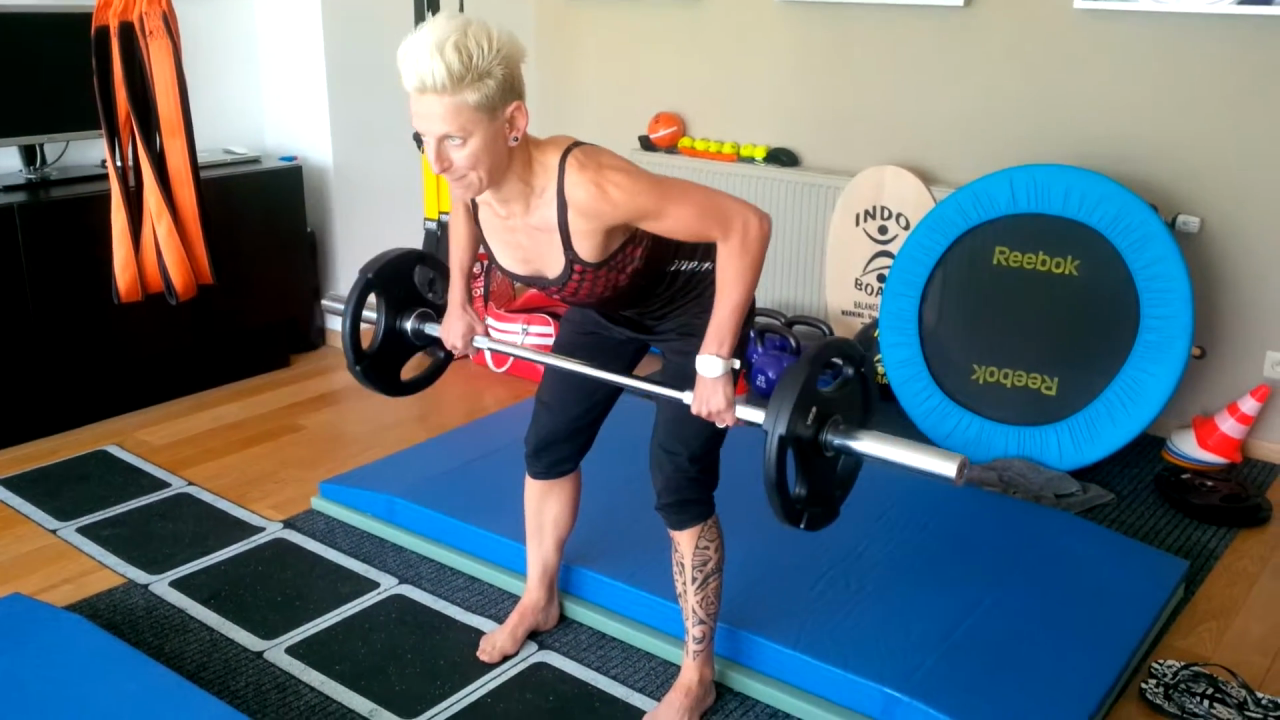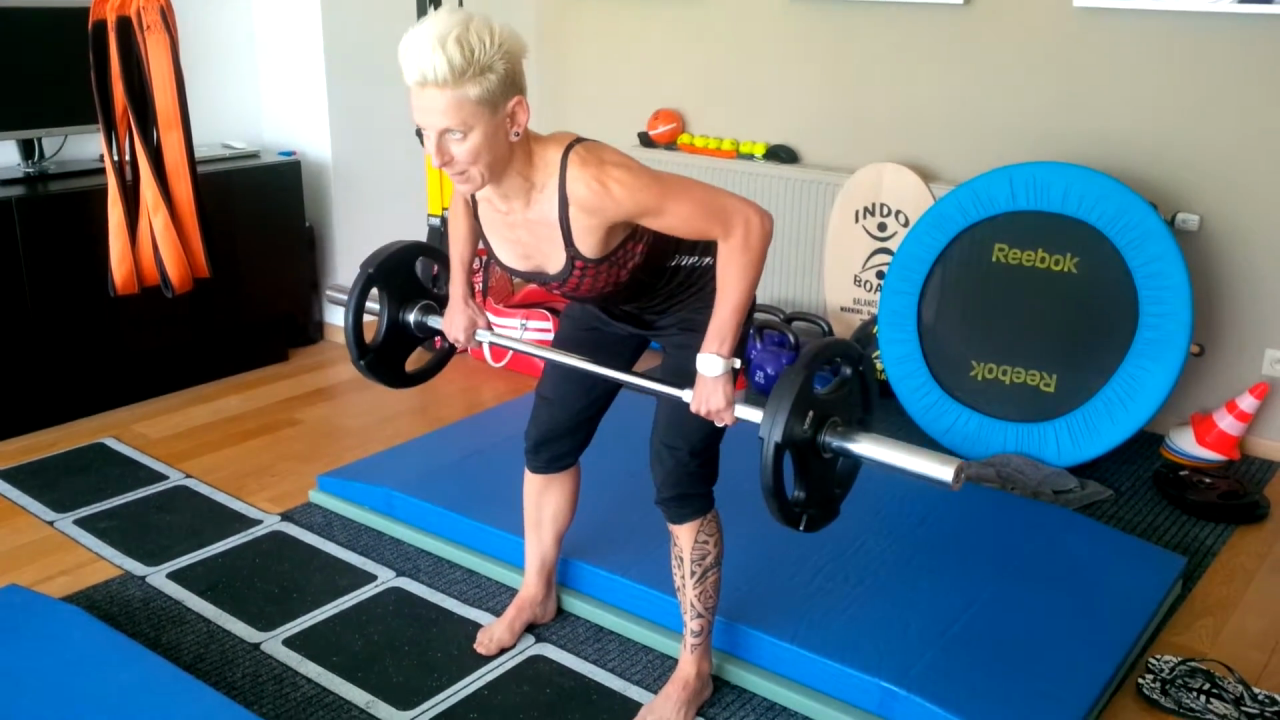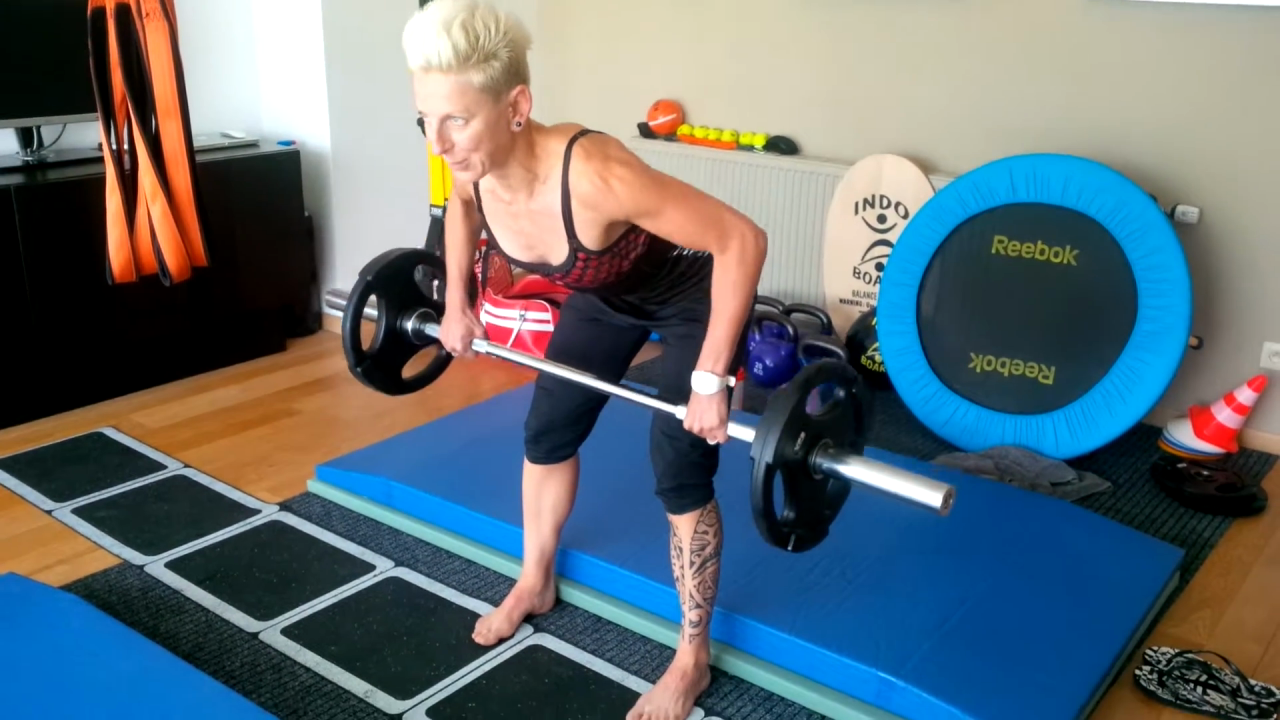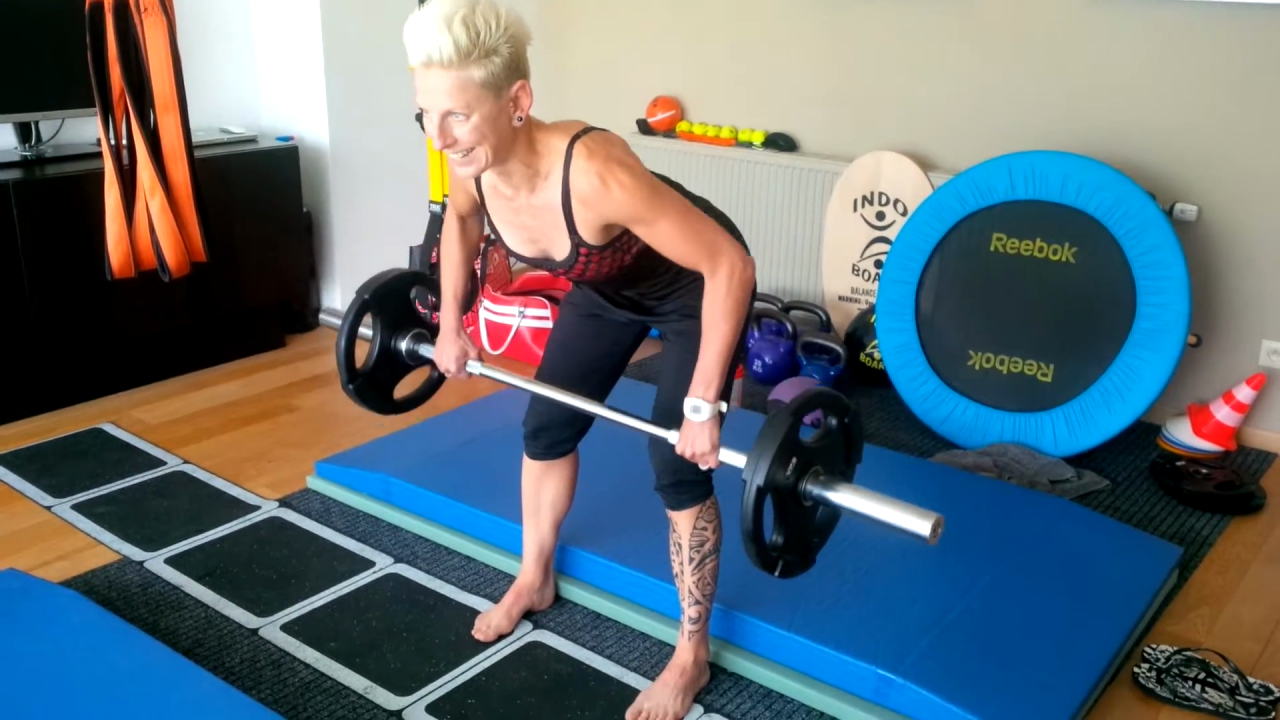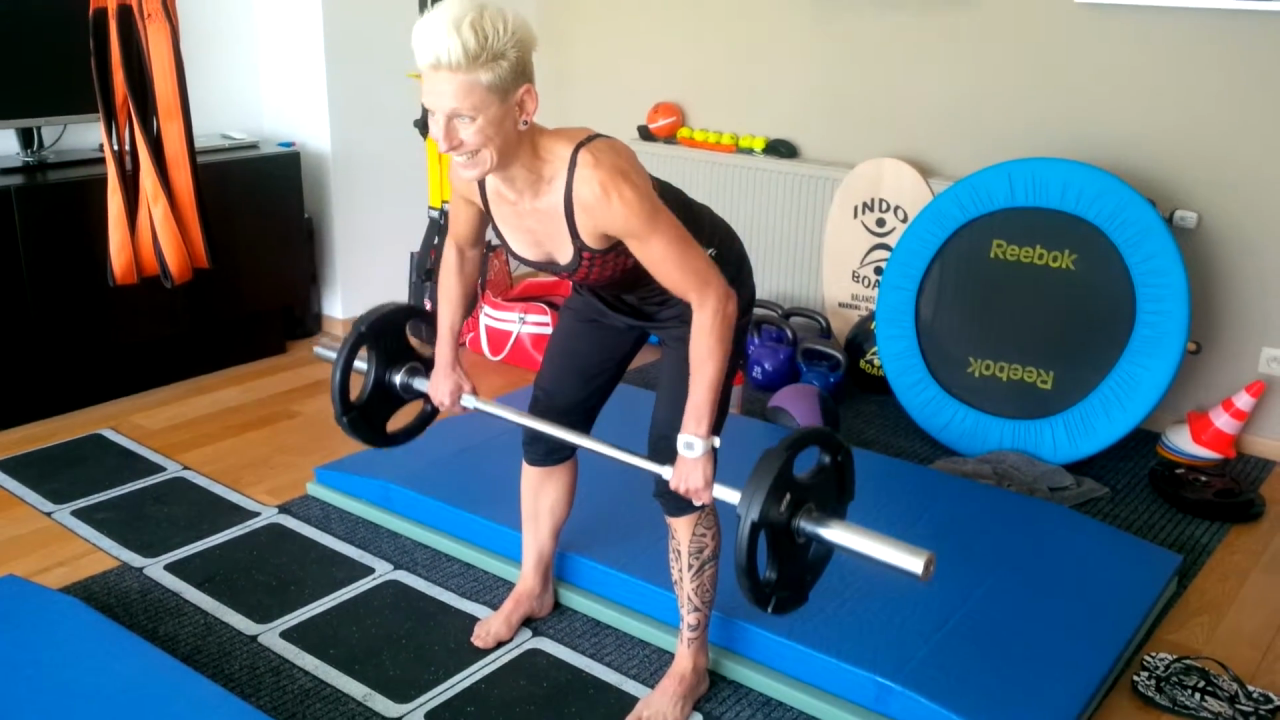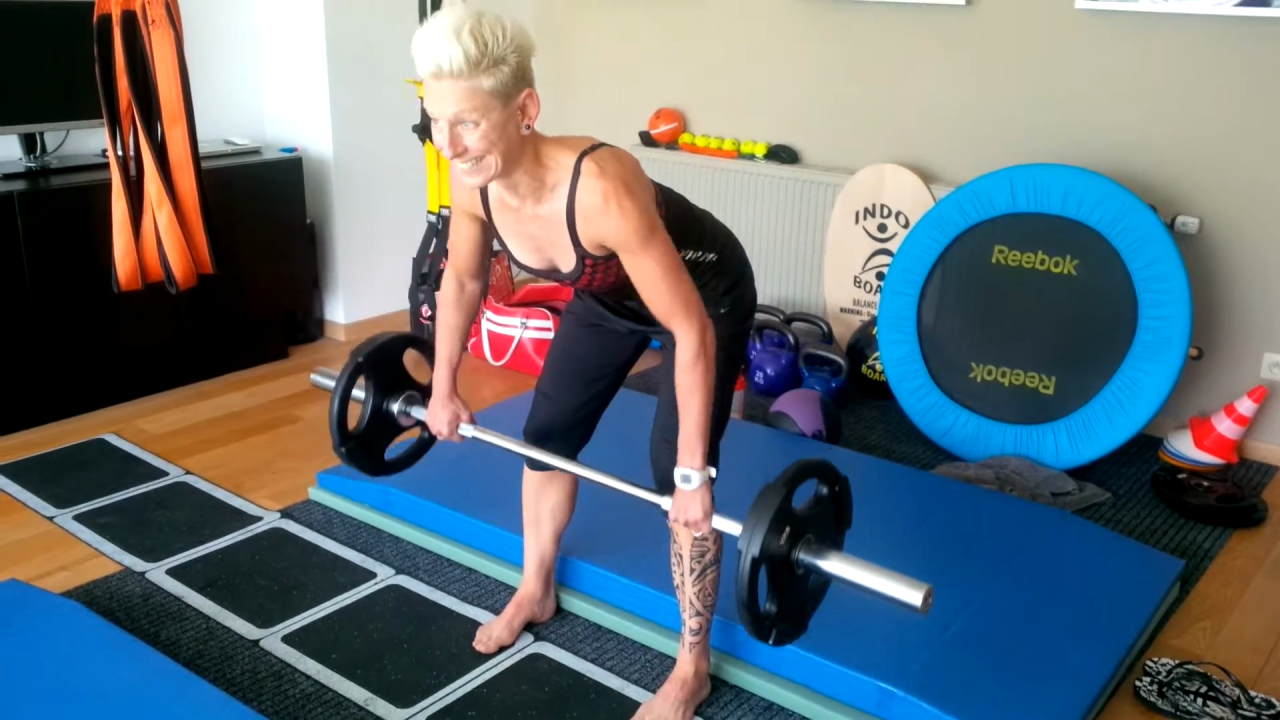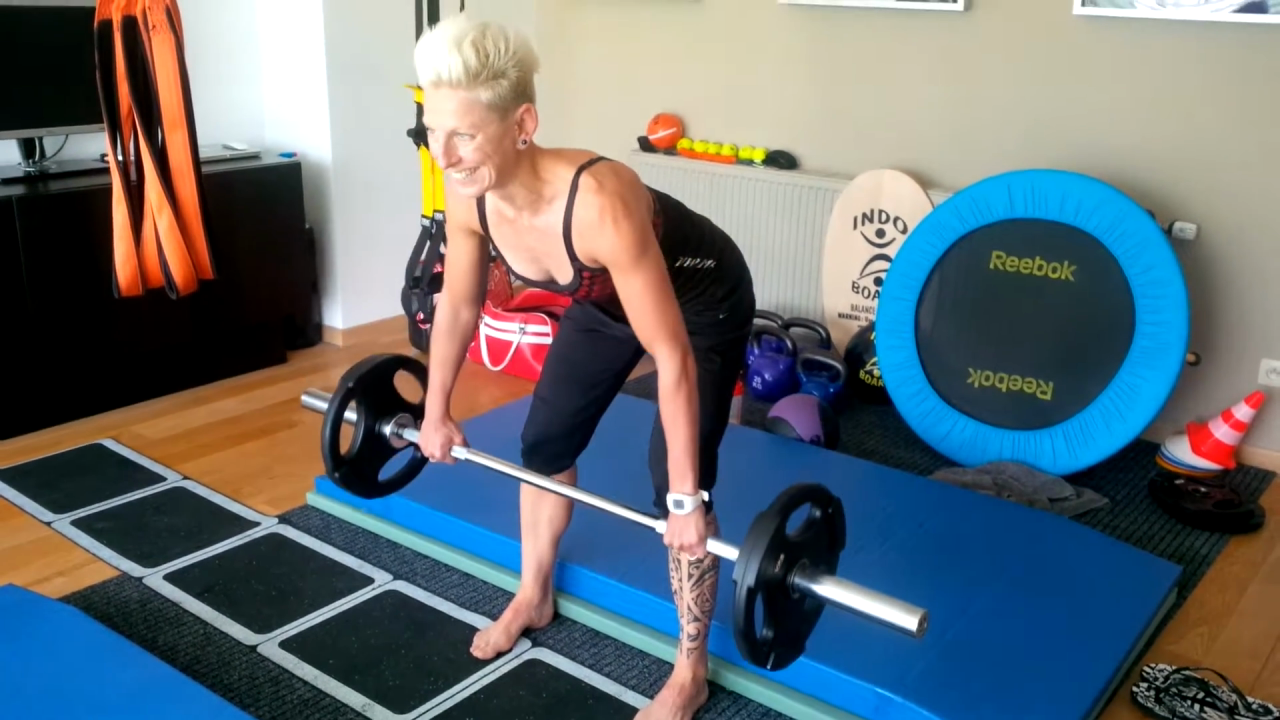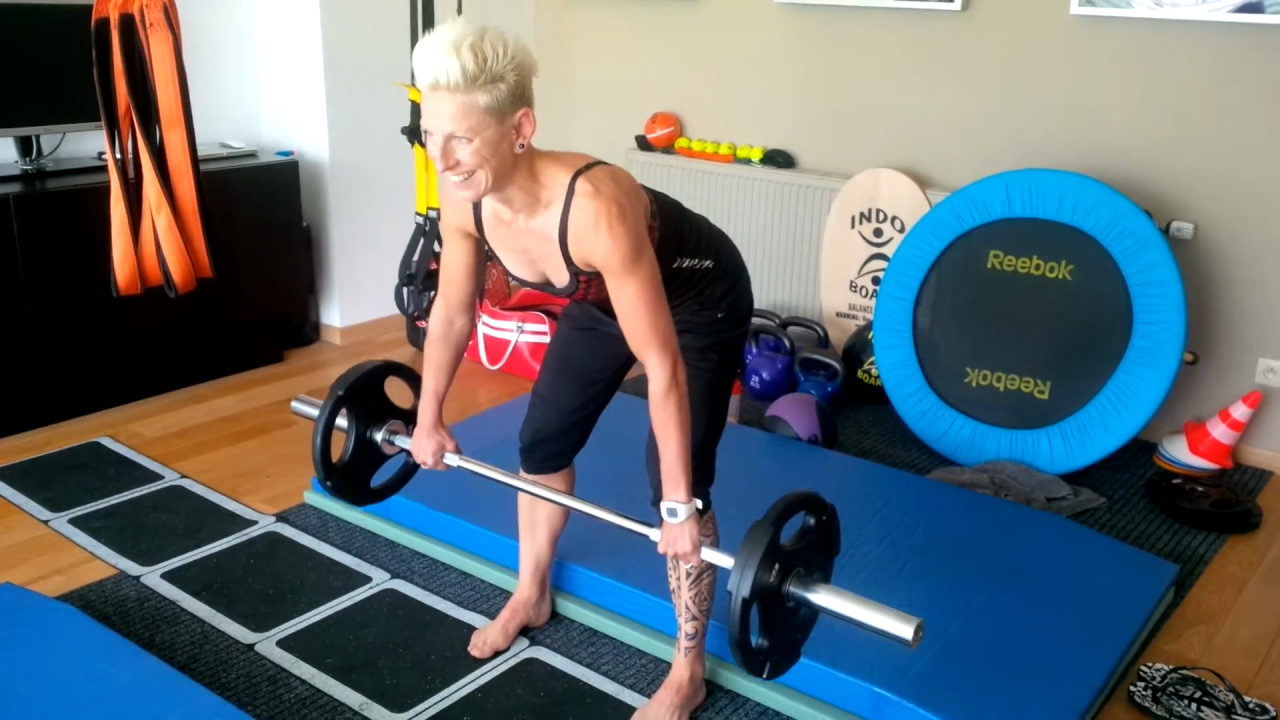
dt=0.2s
person 1, frame 1
left shoulder: (589, 183)
right shoulder: (470, 176)
left elbow: (746, 225)
left wrist: (715, 364)
right wrist: (458, 300)
left hip: (692, 301)
right hip: (605, 305)
left knee: (678, 484)
right knee: (547, 446)
right ankle: (539, 600)
person 1, frame 2
left shoulder: (590, 179)
right shoulder: (470, 173)
left elbow: (748, 224)
left wrist: (715, 363)
right wrist: (460, 293)
left hip: (692, 297)
right hip: (605, 299)
left knee: (678, 480)
right knee: (547, 441)
right ankle: (536, 594)
person 1, frame 3
left shoulder: (594, 173)
right shoulder: (472, 166)
left elbow: (742, 241)
left wrist: (709, 380)
right wrist: (457, 301)
left hip: (693, 290)
right hip: (607, 288)
left knee: (679, 469)
right knee: (546, 431)
left ankle: (692, 658)
right ankle: (534, 584)
person 1, frame 4
left shoulder: (595, 171)
right shoulder: (471, 164)
left elbow: (730, 265)
left wrist: (703, 404)
right wrist: (450, 321)
left hip: (693, 284)
right hip: (608, 282)
left knee: (680, 463)
right knee: (545, 425)
left ankle: (692, 655)
right ankle: (535, 580)
person 1, frame 5
left shoulder: (599, 180)
right shoulder: (473, 172)
left elbow: (713, 301)
right elbow: (461, 250)
left wrist: (696, 441)
right wrist: (445, 357)
left hip: (699, 286)
right hip: (609, 287)
left knee: (677, 474)
right knee: (546, 429)
left ankle: (690, 662)
right ankle: (533, 588)
person 1, frame 6
left shoulder: (602, 189)
right shoulder: (475, 184)
left elbow: (690, 332)
right elbow: (462, 281)
left wrist: (692, 474)
right wrist: (444, 386)
left hip: (705, 290)
right hip: (609, 291)
left knee: (675, 476)
right knee: (546, 435)
right ankle: (535, 592)
person 1, frame 7
left shoulder: (599, 204)
right shoulder: (470, 196)
left elbow: (671, 357)
right elbow: (458, 305)
left wrist: (685, 498)
right wrist: (436, 410)
left hip: (701, 299)
right hip: (606, 297)
left knee: (676, 485)
right knee: (543, 443)
right ankle: (533, 598)
person 1, frame 8
left shoulder: (594, 209)
right shoulder: (465, 199)
left elbow: (661, 366)
right elbow: (452, 312)
left wrist: (679, 507)
right wrist: (428, 419)
left hip: (699, 298)
right hip: (604, 295)
left knee: (678, 488)
right knee: (541, 440)
right ankle: (530, 596)
